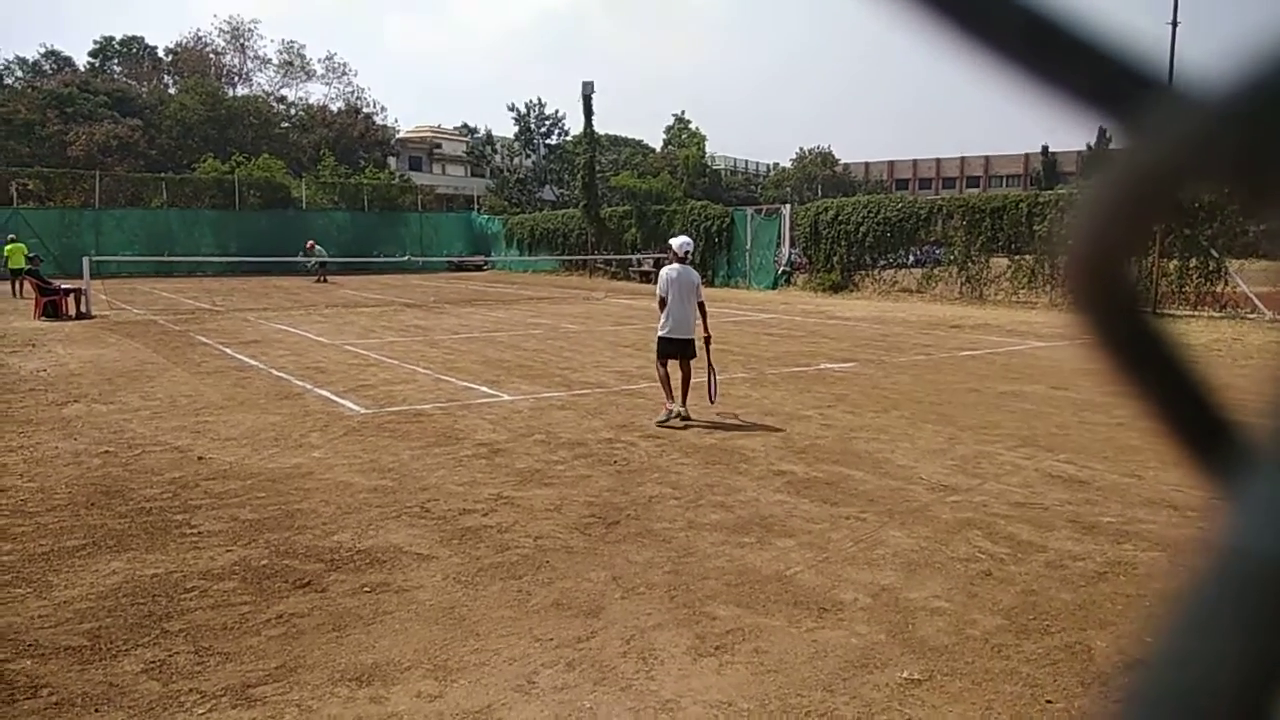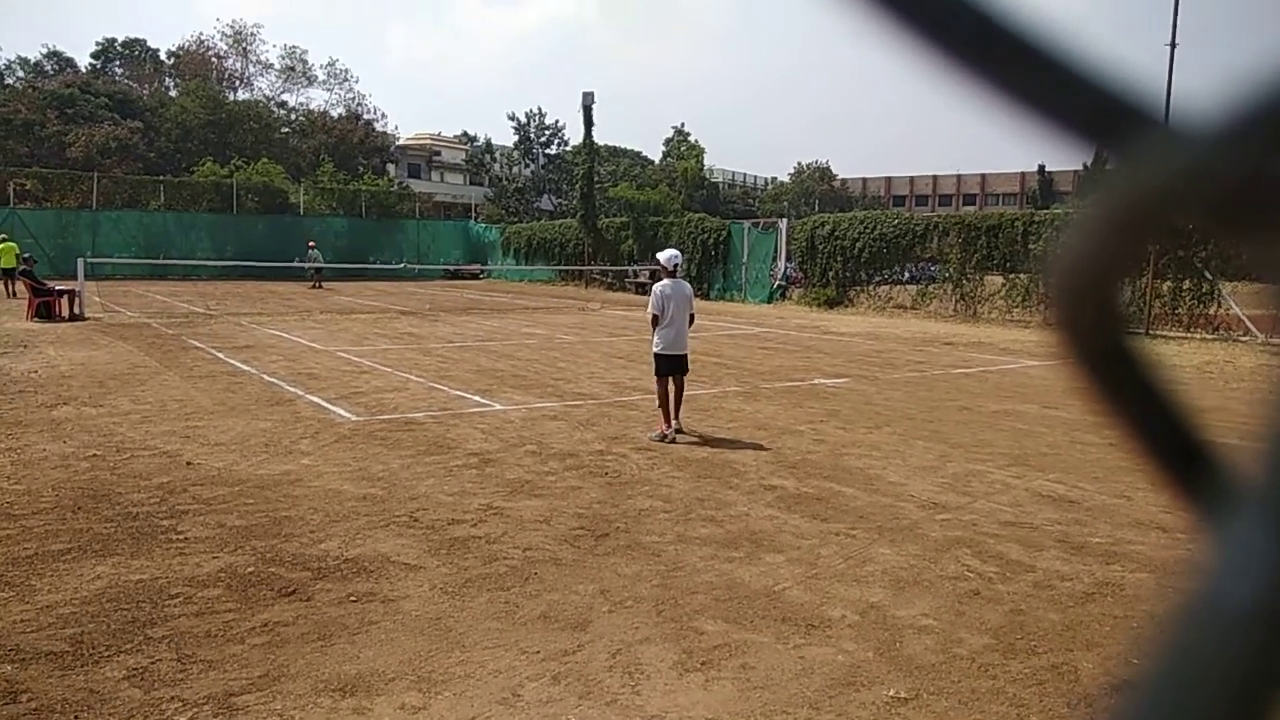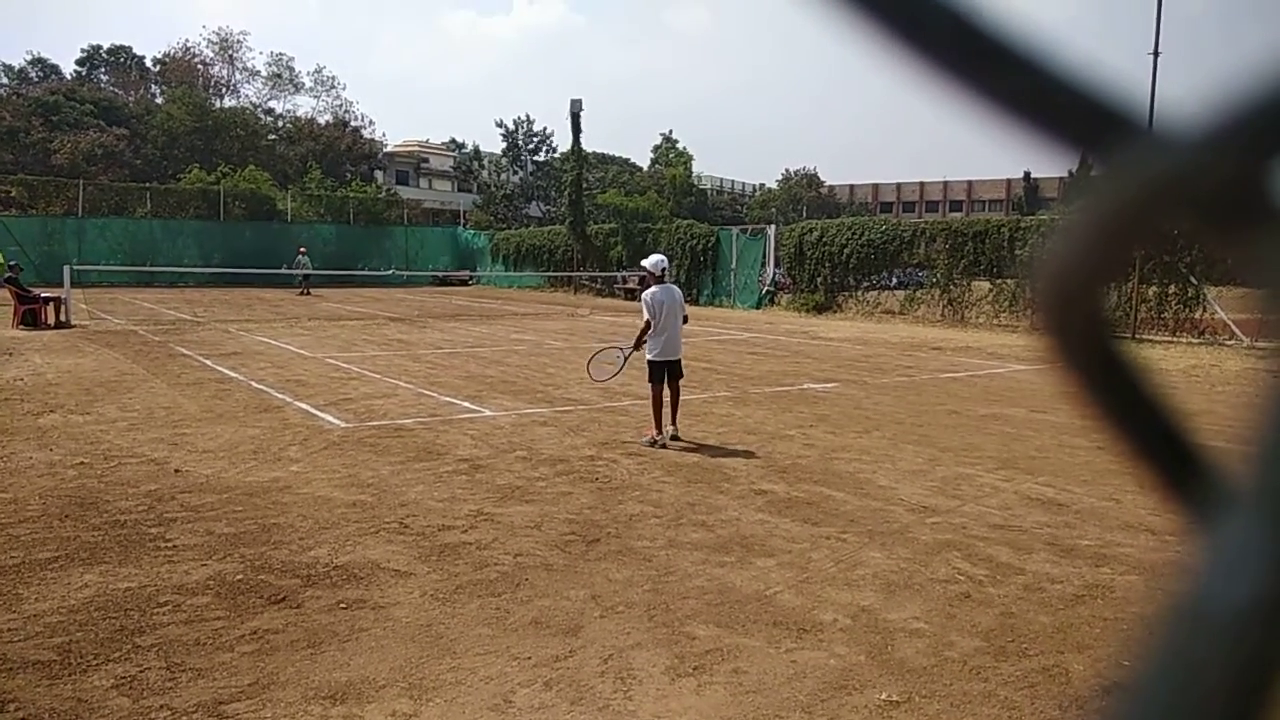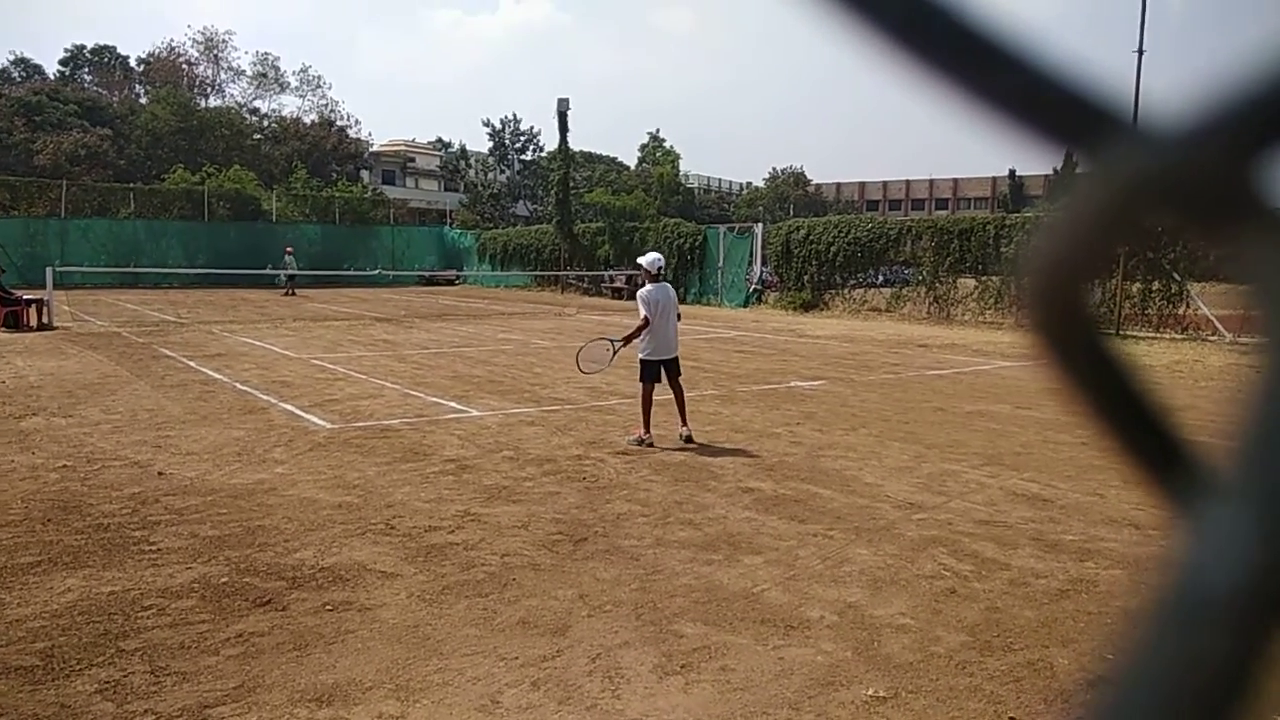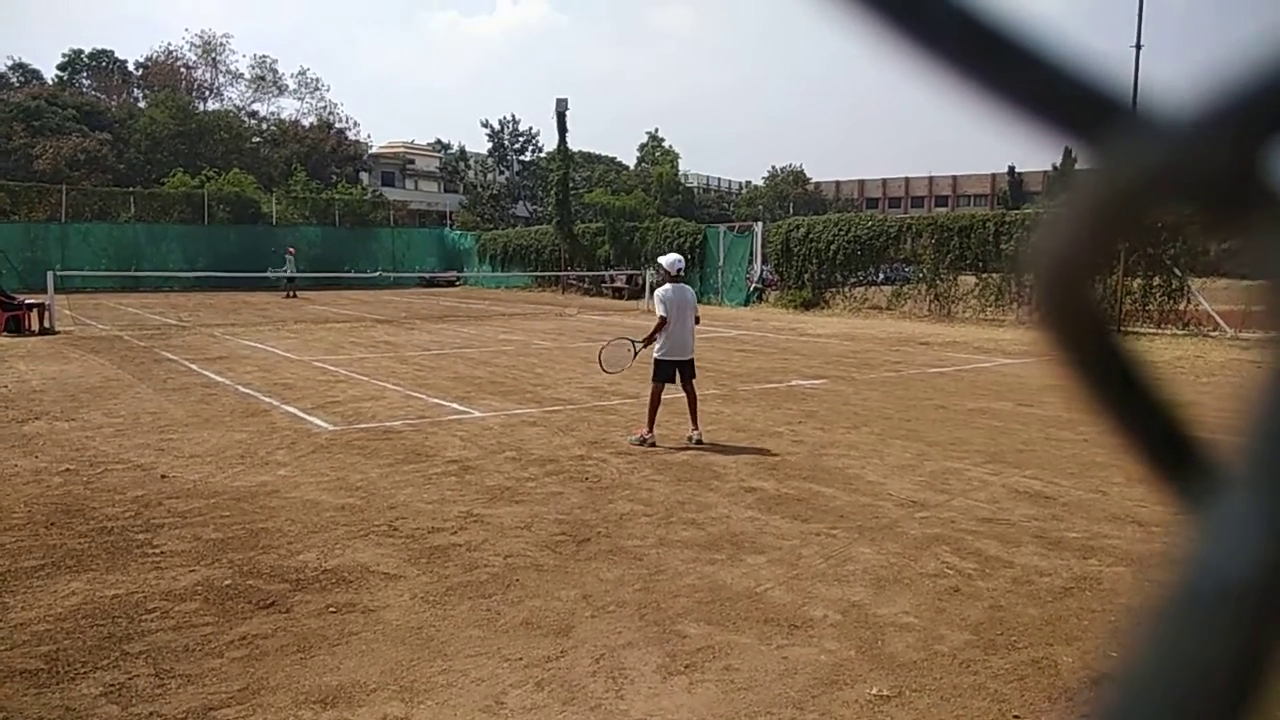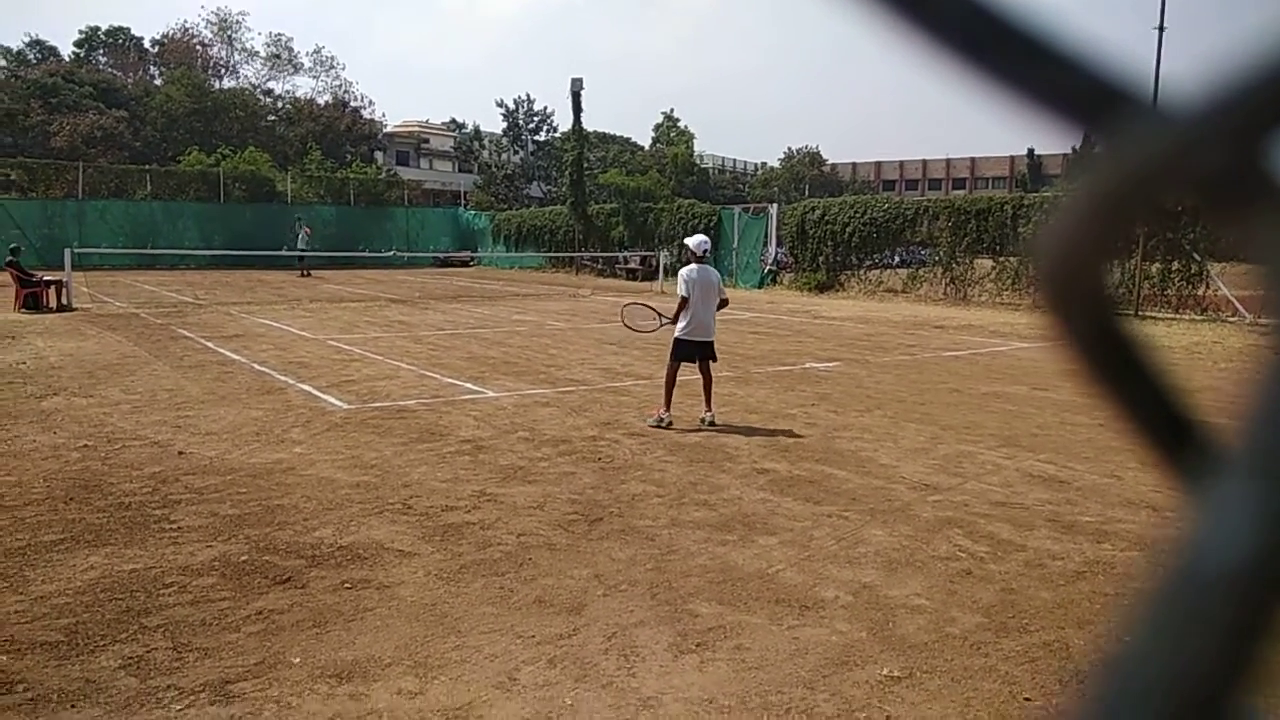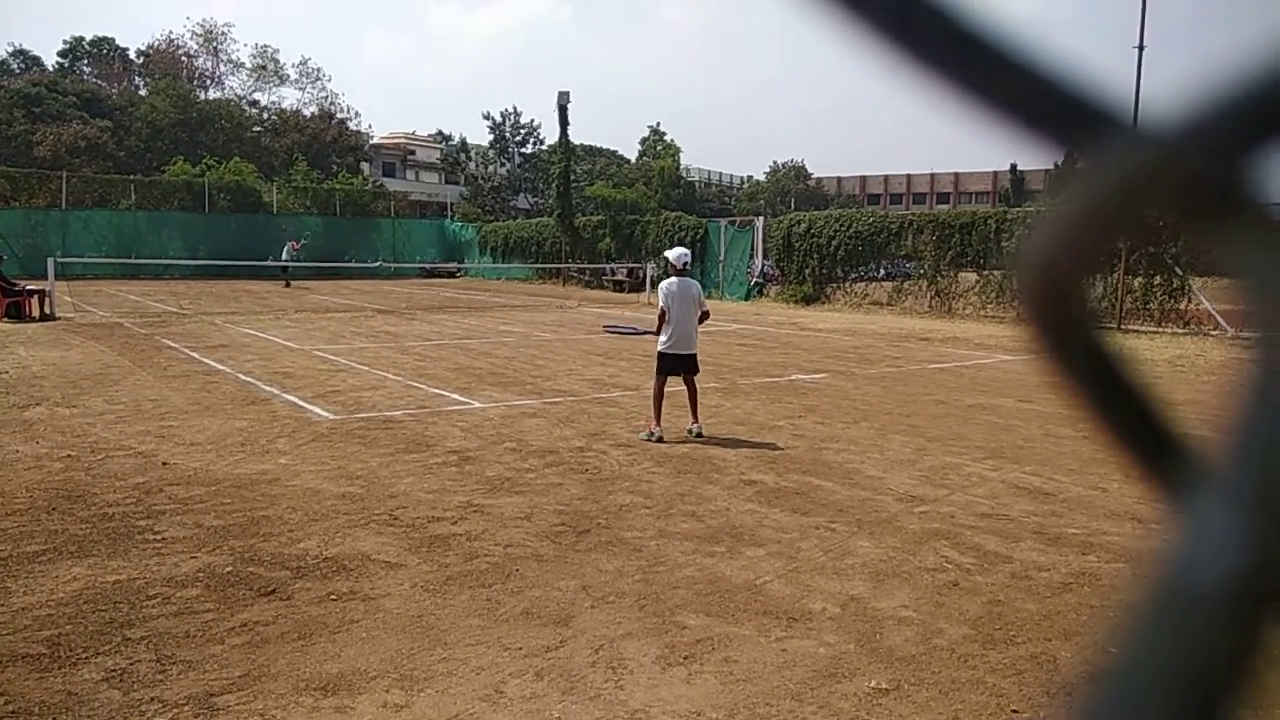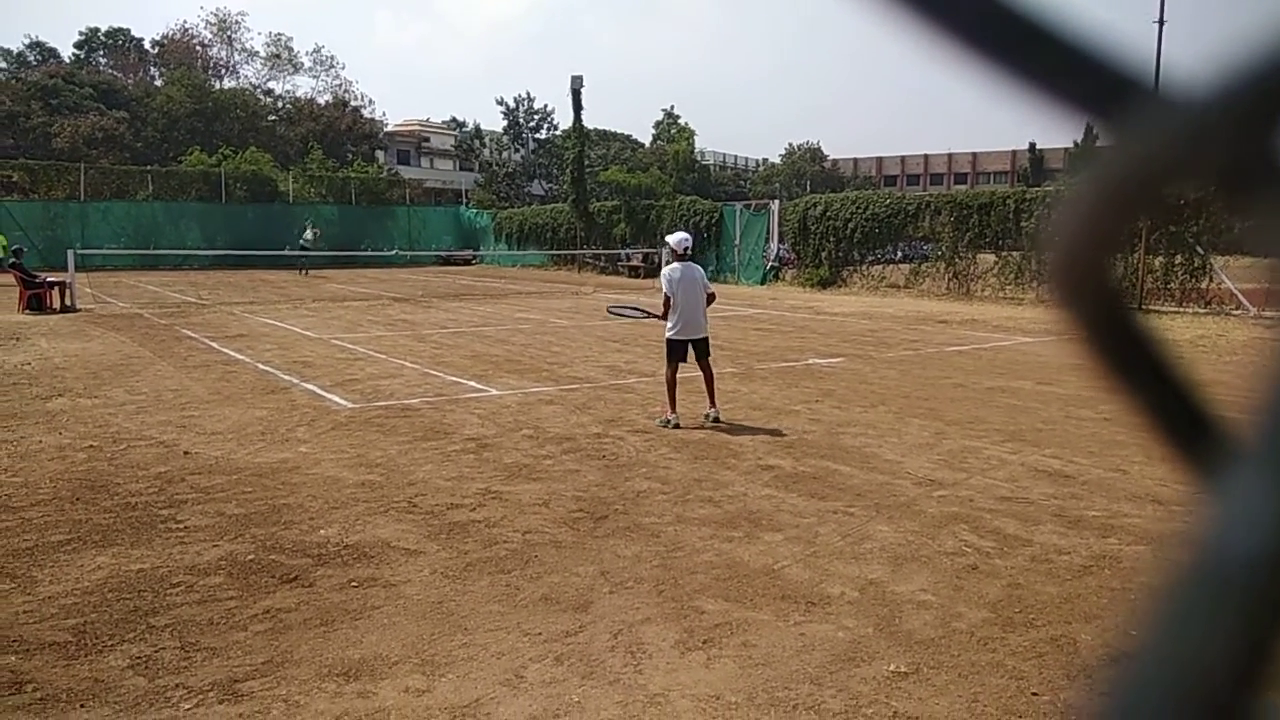
dt=0.3s
person 1, frame 1
left shoulder: (666, 271)
right shoulder: (695, 275)
left elbow: (661, 301)
right elbow: (700, 304)
left wrist: (664, 318)
right wrist: (705, 329)
left hip: (669, 328)
right hip: (688, 329)
left knee: (661, 364)
right knee: (685, 365)
left ankle: (671, 404)
right ankle: (682, 407)
person 1, frame 2
left shoulder: (658, 288)
right shoulder: (687, 287)
left elbow: (655, 317)
right elbow: (691, 317)
left wrist: (656, 334)
left hip: (664, 344)
right hip: (681, 343)
left knee: (662, 382)
right knee: (678, 380)
left ankle: (667, 428)
right ankle: (676, 421)
person 1, frame 3
left shoulder: (648, 295)
right shoulder: (676, 291)
left elbow: (648, 324)
right elbow: (684, 319)
left wrist: (638, 340)
left hip: (657, 349)
right hip: (675, 348)
left knee: (657, 389)
right knee: (674, 385)
left ankle: (658, 434)
right ankle: (673, 427)
person 1, frame 4
left shoulder: (643, 293)
right shoulder: (670, 289)
left elbow: (645, 321)
right elbow: (677, 317)
left wrist: (630, 336)
left hip: (650, 349)
right hip: (670, 347)
left knee: (647, 388)
right knee: (675, 384)
left ankle: (646, 433)
right ankle: (685, 427)
person 1, frame 5
left shoulder: (661, 292)
right shoulder: (689, 291)
left elbow: (662, 320)
right elbow: (696, 319)
left wrist: (650, 337)
left hip: (666, 349)
right hip: (686, 349)
left knee: (657, 388)
right knee: (688, 386)
left ankle: (648, 433)
right ankle: (695, 431)
person 1, frame 6
left shoulder: (685, 272)
right shoulder: (714, 274)
left elbow: (683, 300)
right elbow: (724, 301)
left wrist: (675, 316)
left hip: (686, 329)
right hip: (707, 330)
left knee: (672, 367)
right knee: (705, 368)
left ankle: (665, 412)
right ankle: (708, 412)
person 1, frame 7
left shoulder: (665, 285)
right shoulder: (695, 286)
left elbow: (662, 313)
right elbow: (705, 314)
left wrist: (659, 329)
left hip: (669, 342)
right hip: (689, 342)
left knee: (659, 381)
right knee: (689, 380)
left ankle: (656, 427)
right ankle: (695, 423)
person 1, frame 8
left shoulder: (668, 271)
right shoulder: (698, 270)
left elbow: (667, 299)
right elbow: (711, 296)
left wrist: (665, 313)
left hip: (677, 327)
right hip: (699, 326)
left knee: (672, 368)
right knee: (704, 364)
left ankle: (672, 414)
right ankle: (713, 408)
